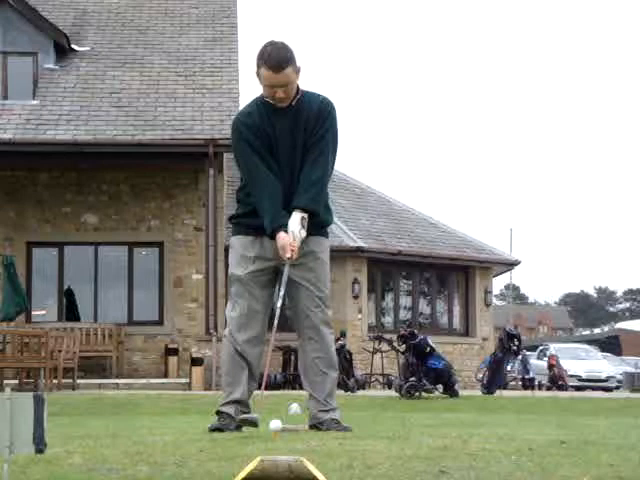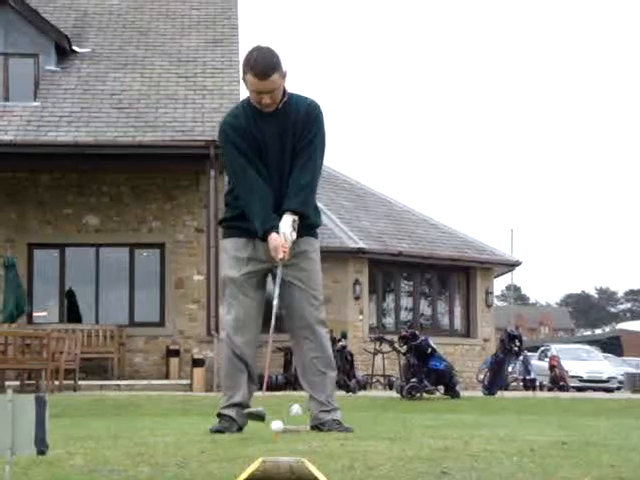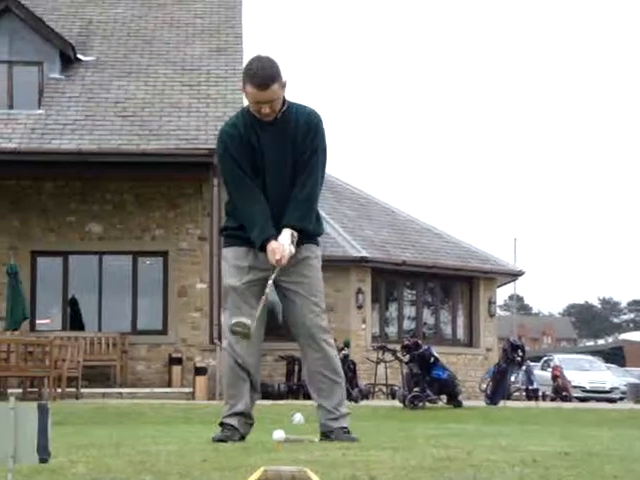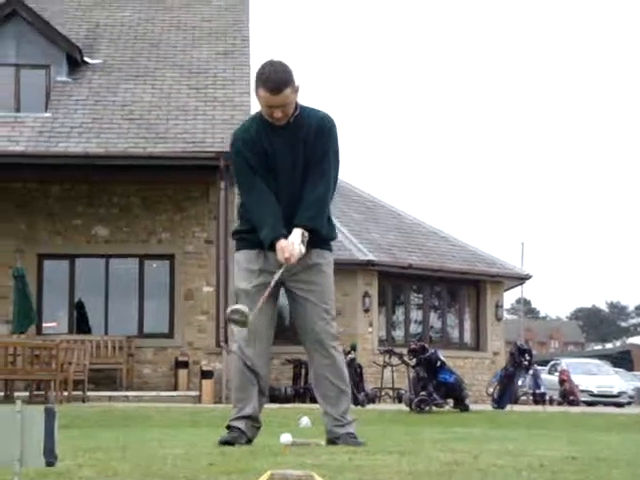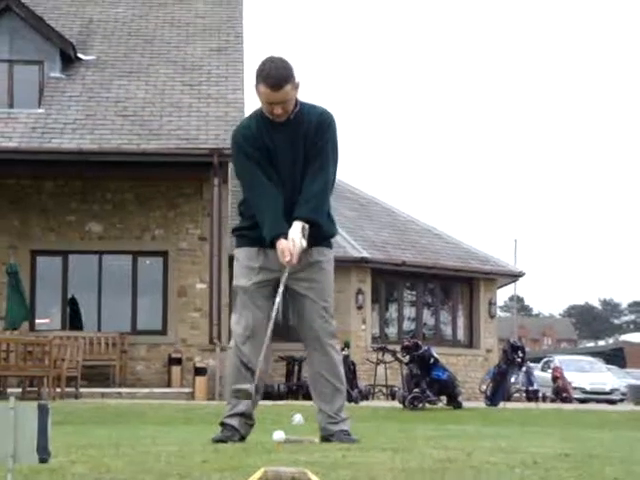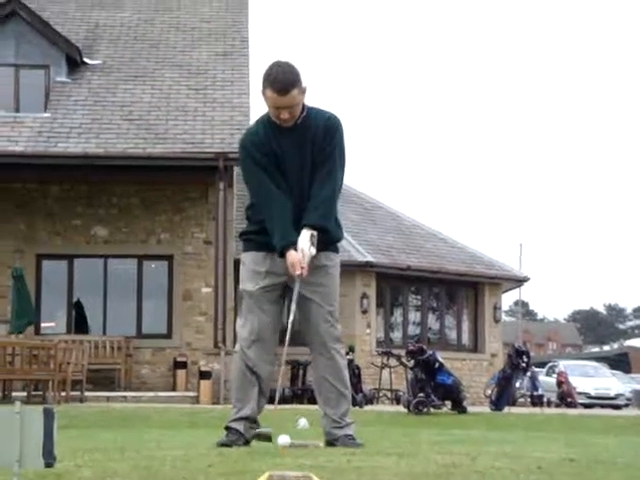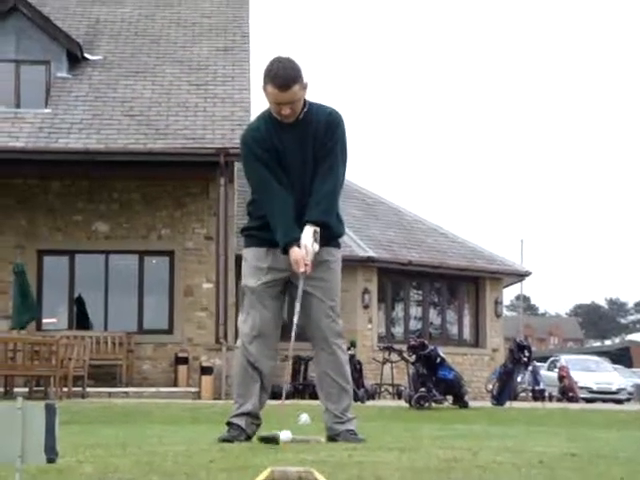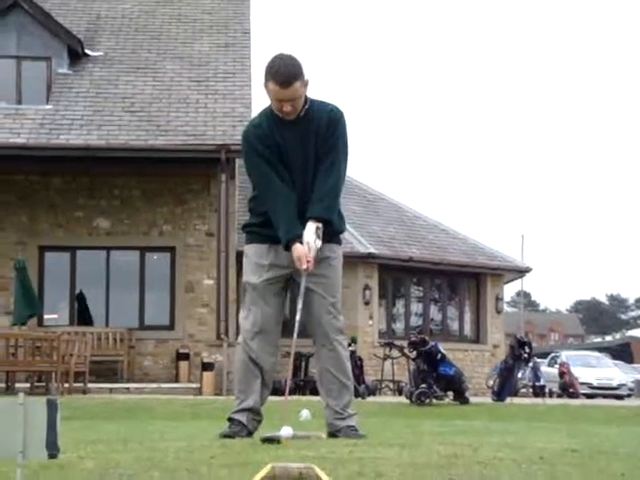
dt=0.2s
person 1, frame 1
left shoulder: (321, 110)
right shoulder: (246, 121)
left elbow: (318, 171)
right elbow: (260, 180)
left wrist: (299, 218)
right wrist: (278, 230)
left hip: (309, 231)
right hip: (254, 232)
left knee: (315, 324)
right knee: (243, 323)
left ankle: (324, 412)
right ankle: (233, 408)
person 1, frame 2
left shoulder: (308, 113)
right shoulder: (233, 124)
left elbow: (307, 173)
right elbow: (247, 183)
left wrist: (290, 220)
right wrist: (268, 232)
left hip: (298, 233)
right hip: (245, 235)
left knee: (311, 325)
right knee: (238, 328)
left ankle: (325, 412)
right ankle: (234, 410)
person 1, frame 3
left shoulder: (308, 122)
right shoulder: (232, 133)
left elbow: (309, 183)
right elbow: (243, 193)
left wrist: (289, 234)
right wrist: (267, 241)
left hip: (299, 242)
right hip: (245, 244)
left knee: (315, 332)
right knee: (239, 336)
left ankle: (334, 420)
right ankle: (236, 419)
person 1, frame 4
left shoulder: (321, 126)
right shoulder: (245, 138)
left elbow: (321, 185)
right elbow: (256, 195)
left wrist: (301, 233)
right wrist: (277, 239)
left hip: (311, 246)
right hip: (257, 247)
left knee: (323, 338)
right knee: (249, 338)
left ankle: (340, 426)
right ankle: (244, 422)
person 1, frame 5
left shoulder: (320, 122)
right shoulder: (245, 134)
left elbow: (320, 181)
right elbow: (260, 191)
left wrist: (300, 227)
right wrist: (279, 238)
left hip: (312, 243)
right hip: (257, 244)
left knee: (321, 335)
right knee: (246, 335)
left ankle: (334, 423)
right ankle: (237, 420)
person 1, frame 6
left shoulder: (328, 127)
right shoulder: (253, 140)
left elbow: (328, 186)
right elbow: (269, 198)
left wrist: (309, 234)
right wrist: (287, 247)
left hip: (318, 247)
right hip: (265, 249)
left knee: (327, 339)
right knee: (253, 339)
left ankle: (339, 428)
right ankle: (242, 423)
person 1, frame 7
left shoulder: (329, 122)
right shoulder: (255, 136)
left elbow: (329, 182)
right elbow: (271, 194)
left wrist: (312, 230)
right wrist: (291, 243)
left hip: (320, 243)
right hip: (266, 244)
left knee: (328, 335)
right knee: (254, 334)
left ankle: (341, 422)
right ankle: (244, 419)
person 1, frame 8
left shoulder: (331, 119)
right shoulder: (256, 132)
left elbow: (331, 179)
right elbow: (273, 191)
left wrist: (314, 228)
right wrist: (293, 240)
left hip: (321, 240)
right hip: (267, 241)
left knee: (329, 331)
right knee: (256, 331)
left ankle: (341, 419)
right ankle: (245, 415)
